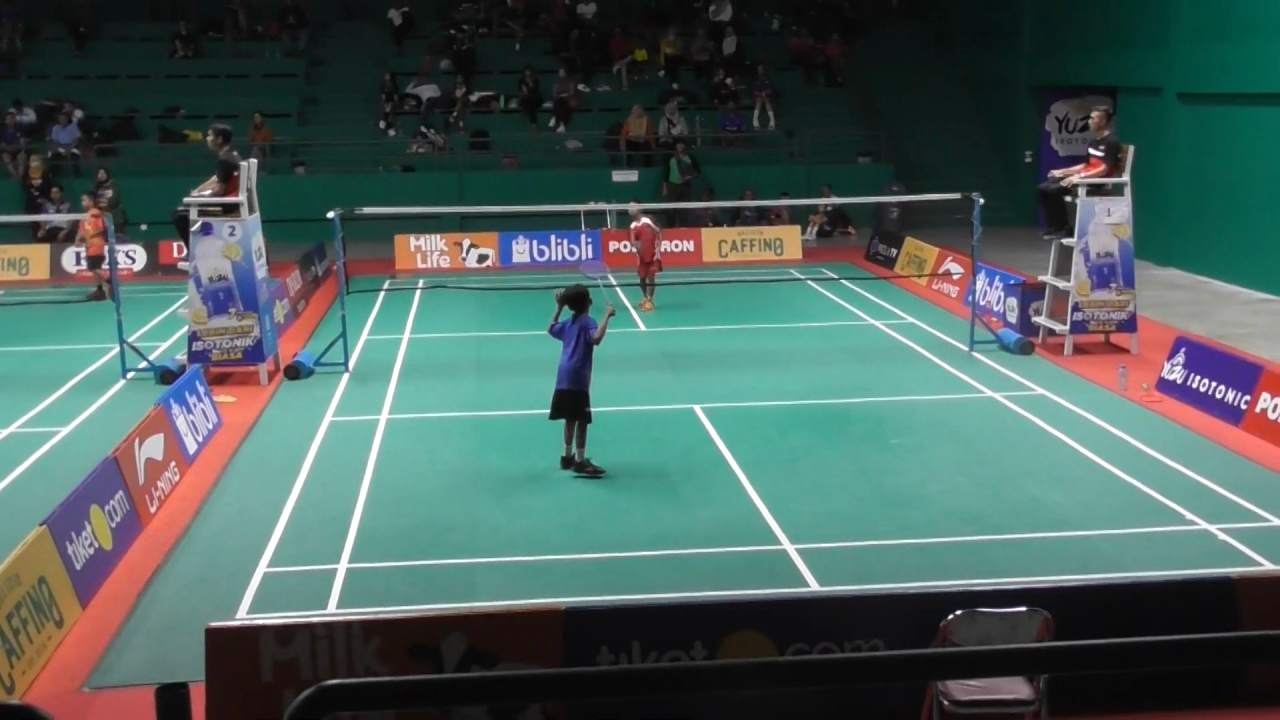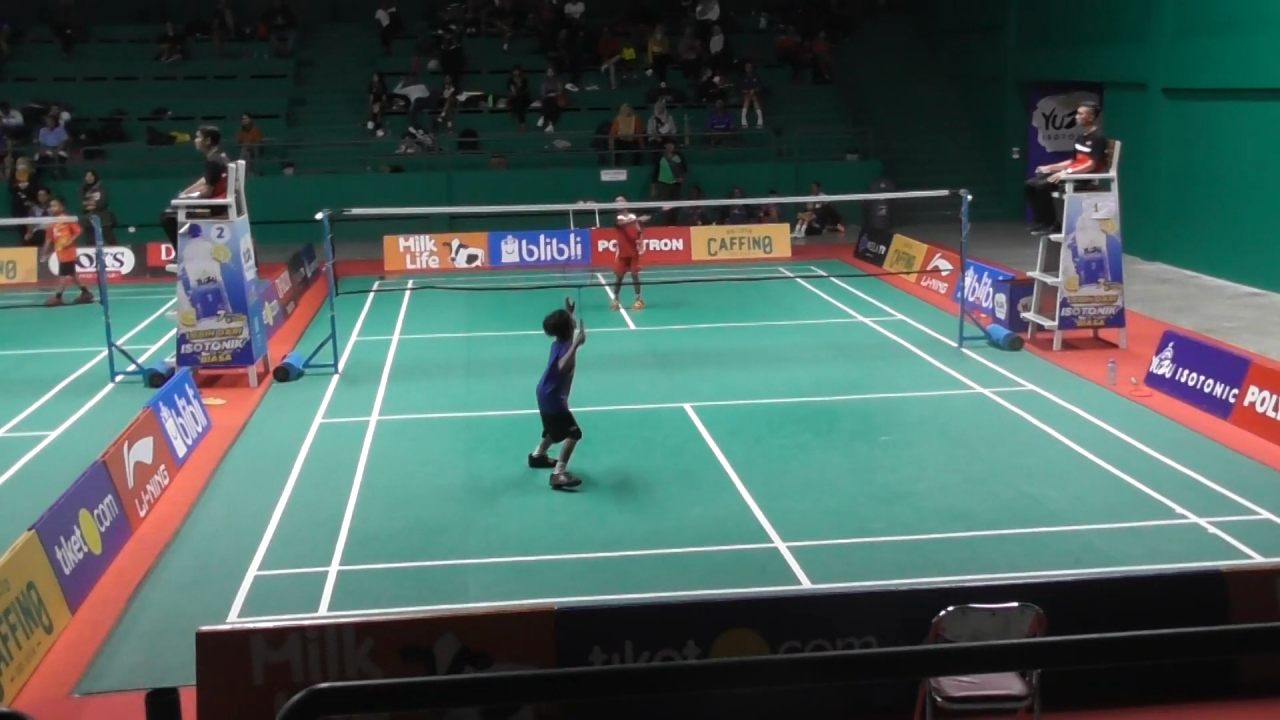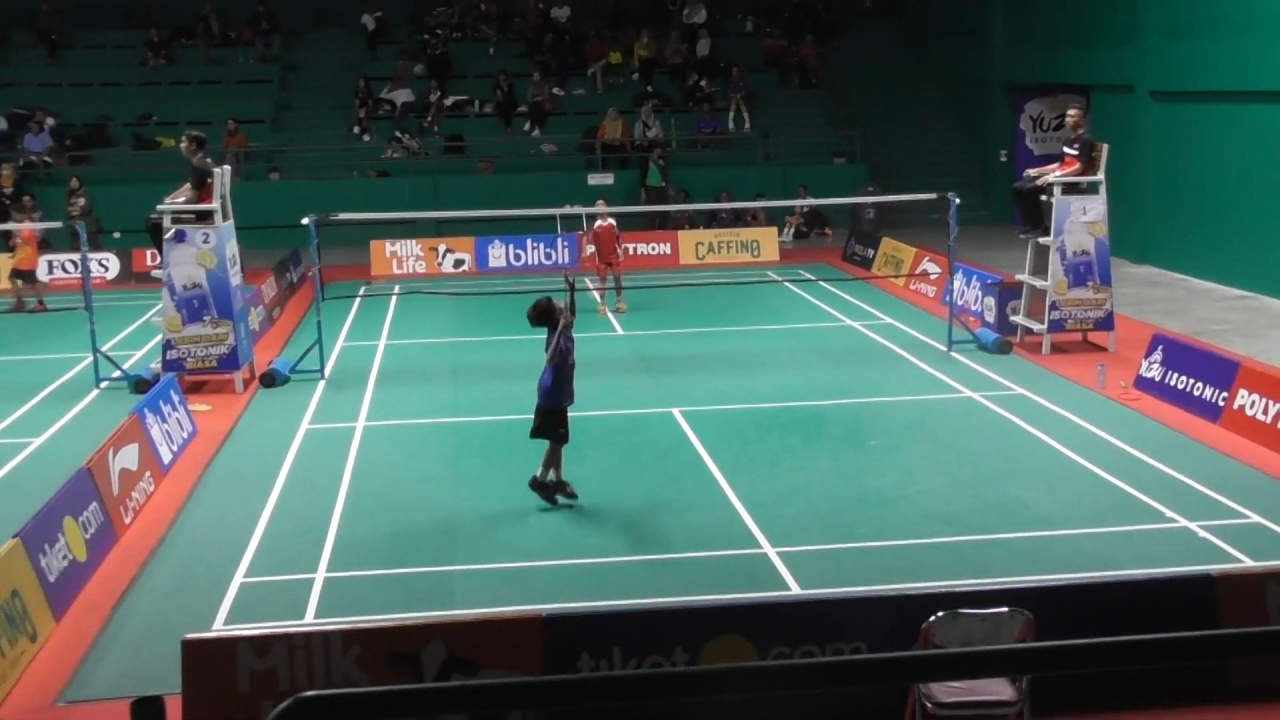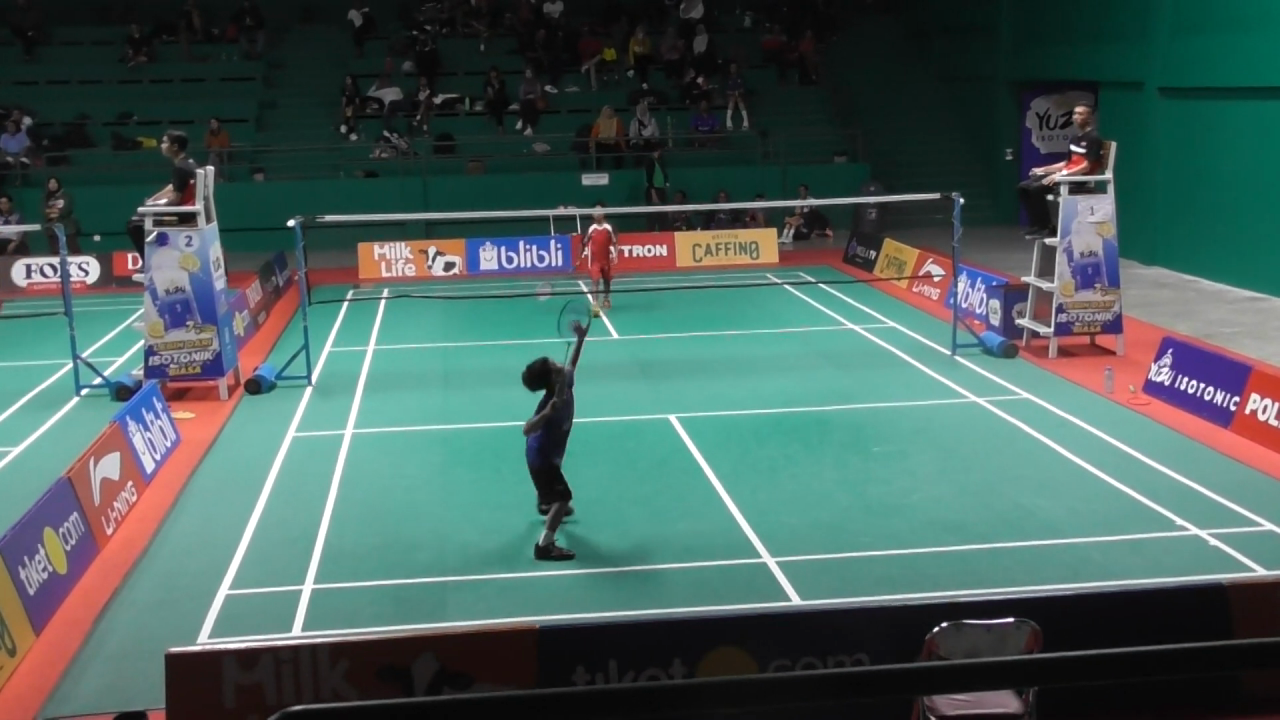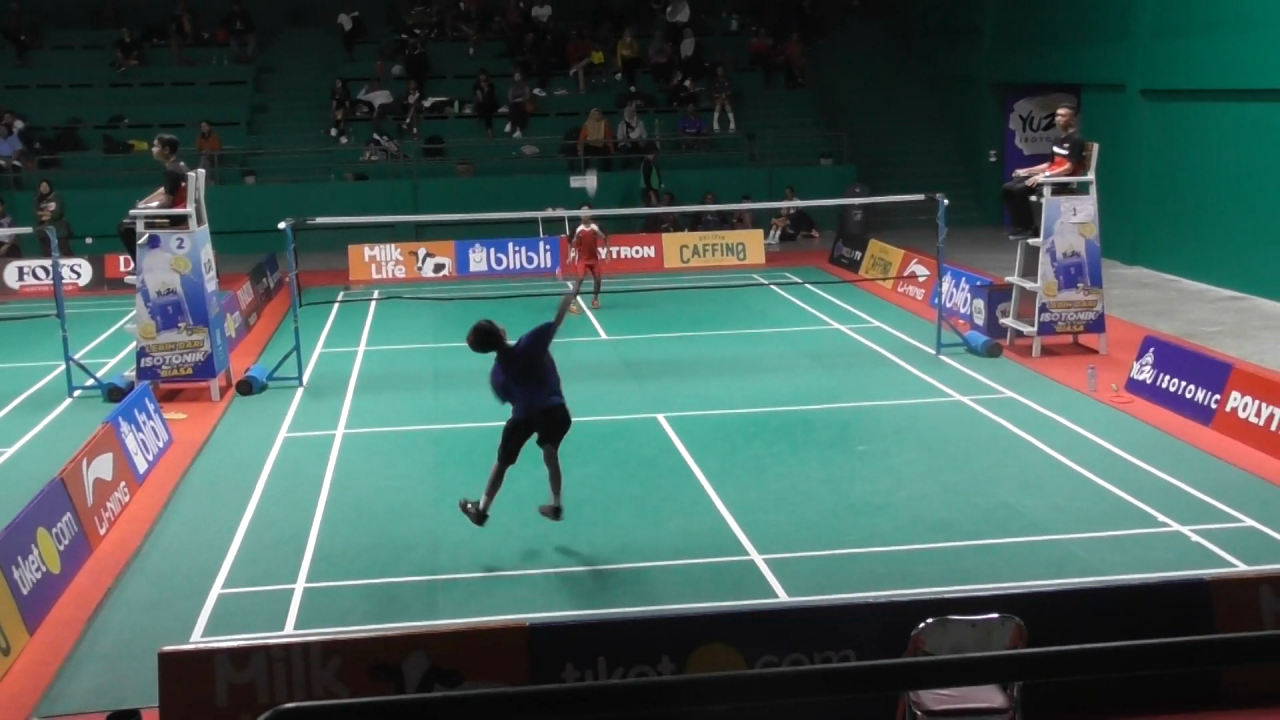
dt=0.4s
person 1, frame 1
left shoulder: (567, 324)
right shoulder: (587, 322)
left elbow: (551, 328)
right elbow: (597, 339)
left wrist: (559, 307)
right wrist: (607, 317)
left hip: (564, 378)
right hip: (577, 379)
left knee: (570, 419)
right knee: (582, 419)
left ankle: (569, 456)
right ankle: (580, 461)
person 1, frame 2
left shoulder: (560, 342)
right shoulder: (566, 347)
right elbow: (563, 368)
left wrist: (568, 312)
right wrist: (576, 345)
left hip: (546, 395)
right hip: (554, 398)
left knee: (553, 428)
right knee: (573, 434)
left ankle: (537, 456)
right ankle: (559, 474)
person 1, frame 3
left shoulder: (564, 328)
right shoulder: (555, 337)
left elbow: (571, 315)
right elbow: (551, 359)
left wrist: (571, 292)
right wrist: (561, 329)
left hip: (560, 394)
right hip: (553, 396)
left knee: (559, 440)
right knee: (557, 440)
left ankle: (556, 482)
right ankle: (540, 479)
person 1, frame 4
left shoulder: (565, 383)
right shoulder: (549, 405)
left elbow: (570, 366)
right elbow: (527, 430)
left wrist: (580, 340)
right wrist: (548, 413)
left hip: (550, 453)
right hip: (542, 457)
left knee: (556, 491)
right knee: (563, 498)
left ankle: (546, 502)
right ankle: (544, 545)
person 1, frame 5
left shoulder: (498, 372)
right shoulder: (528, 344)
left elbow: (505, 399)
right elbow: (557, 321)
right wrist: (572, 294)
left hip: (522, 417)
right hip: (553, 410)
left knee: (502, 464)
right knee: (550, 454)
left ankle: (481, 509)
right ankle: (556, 505)
